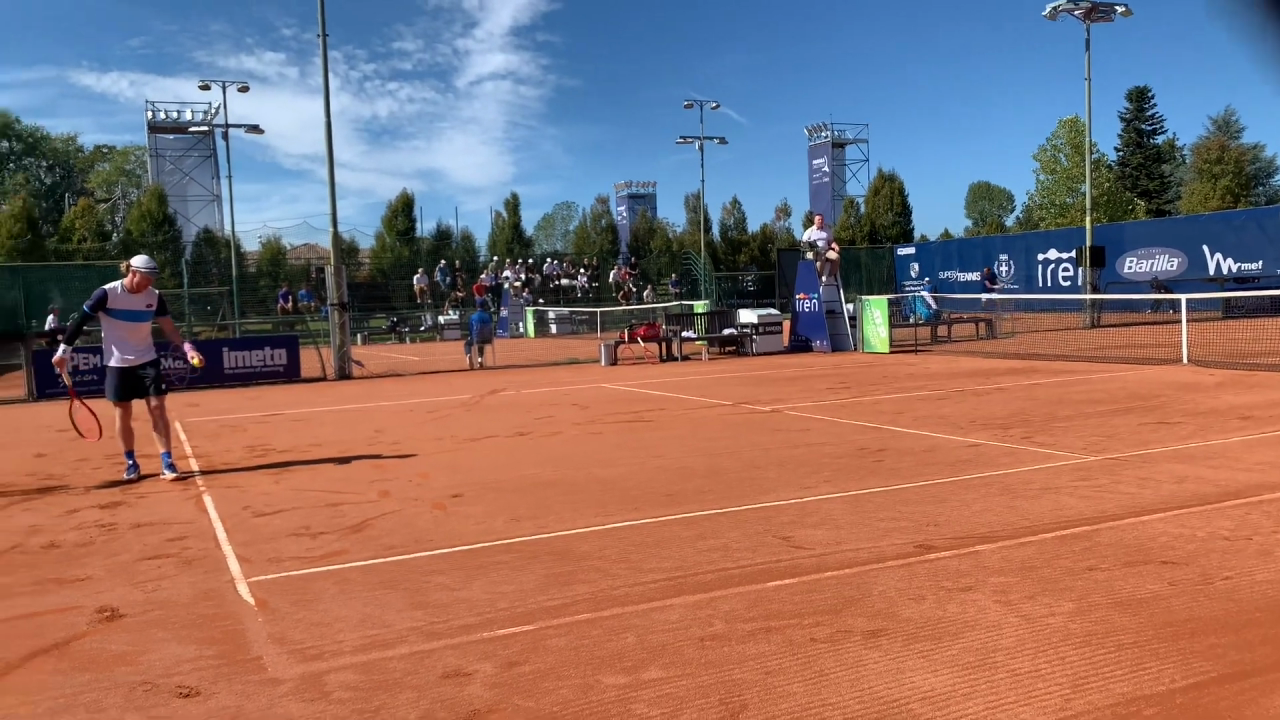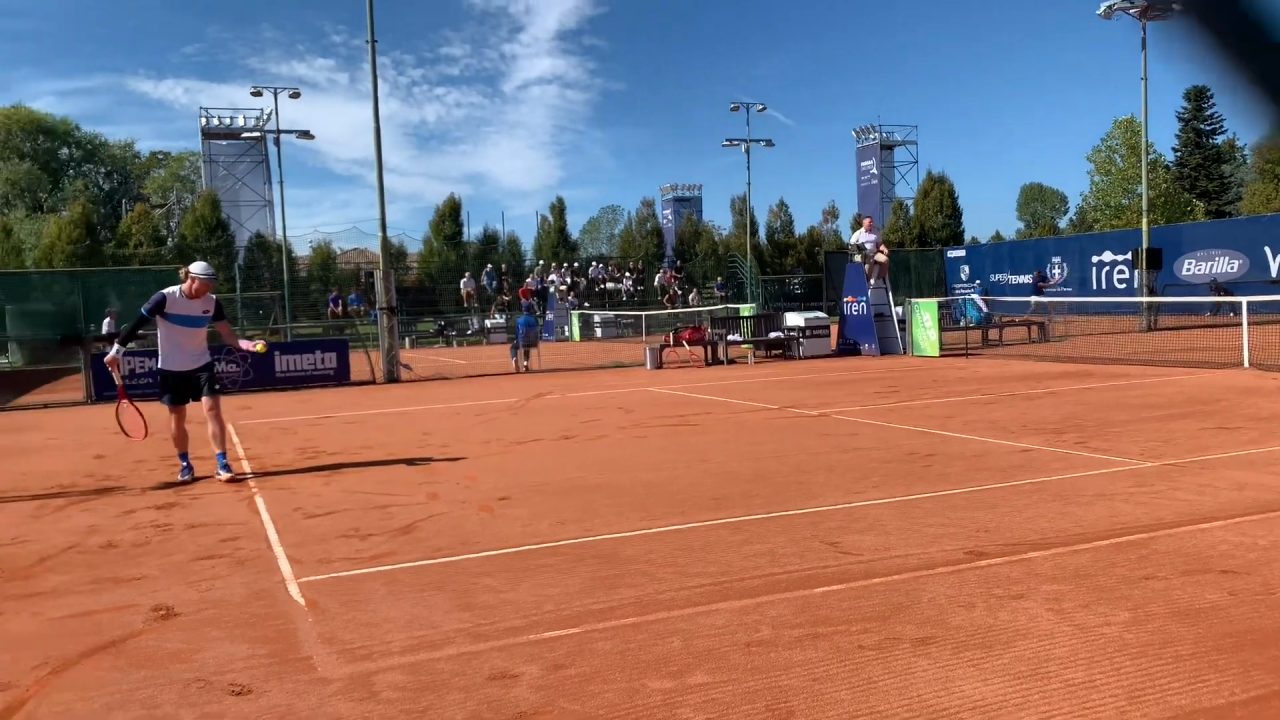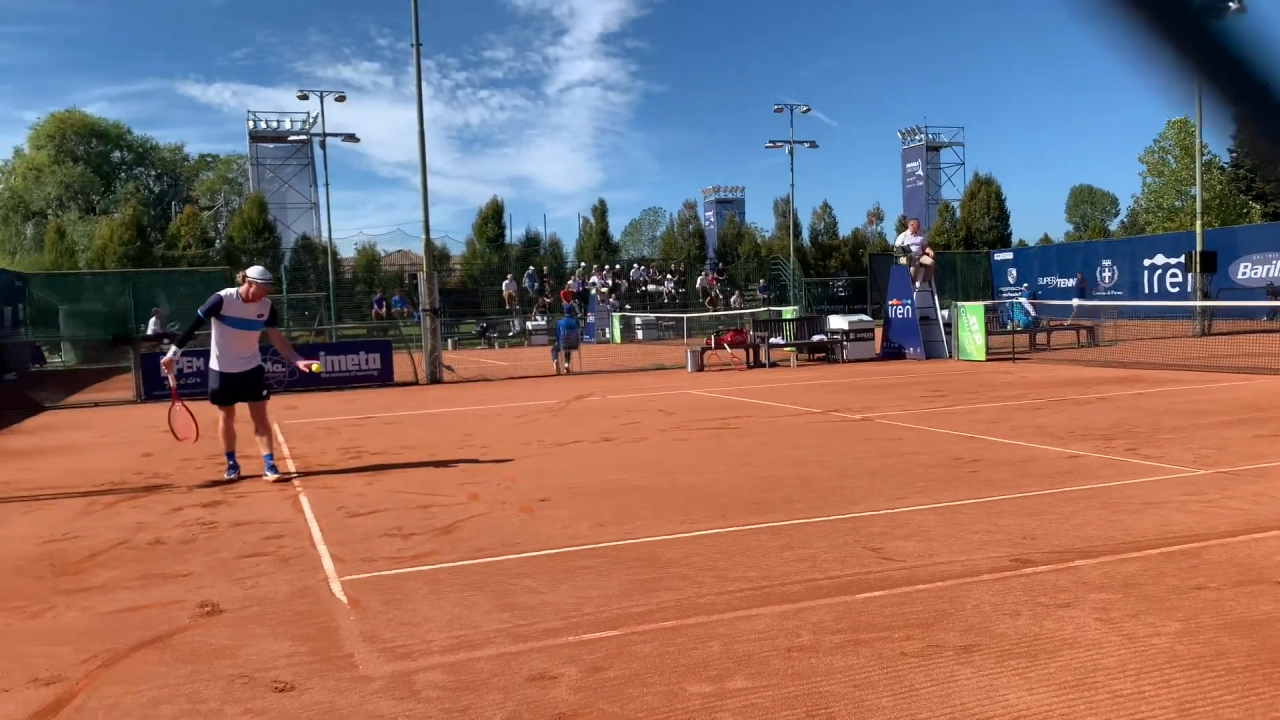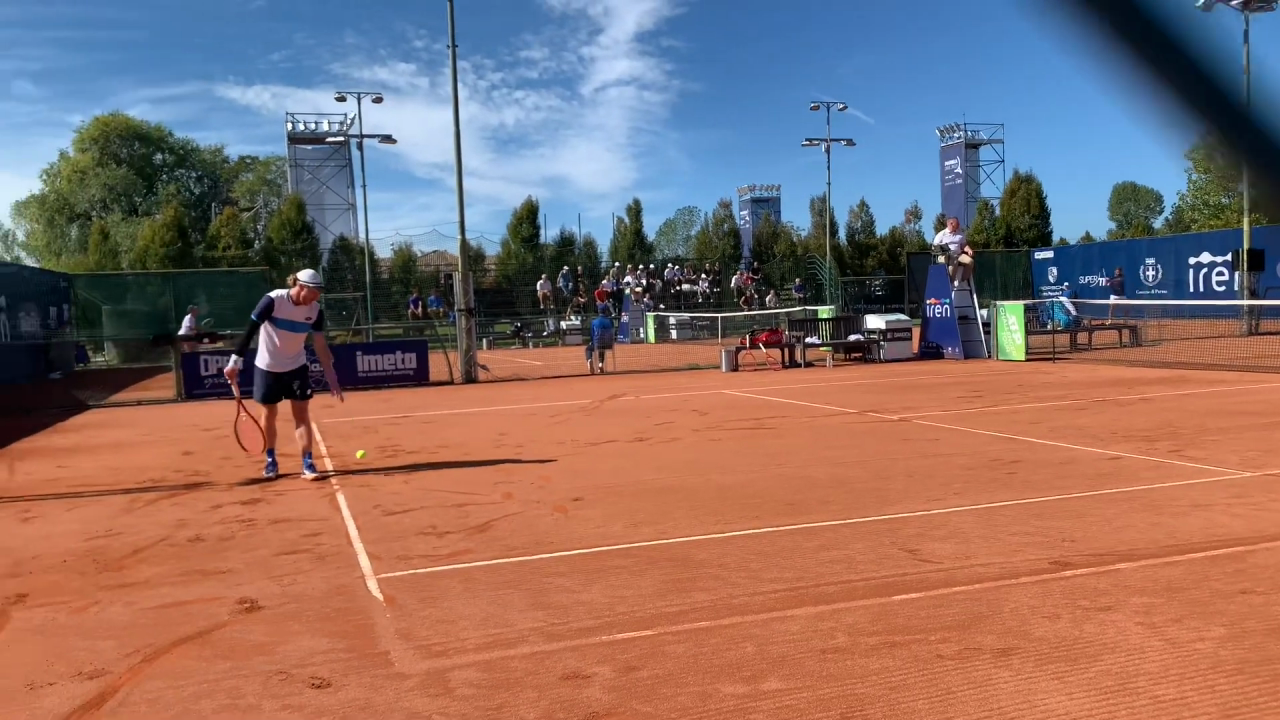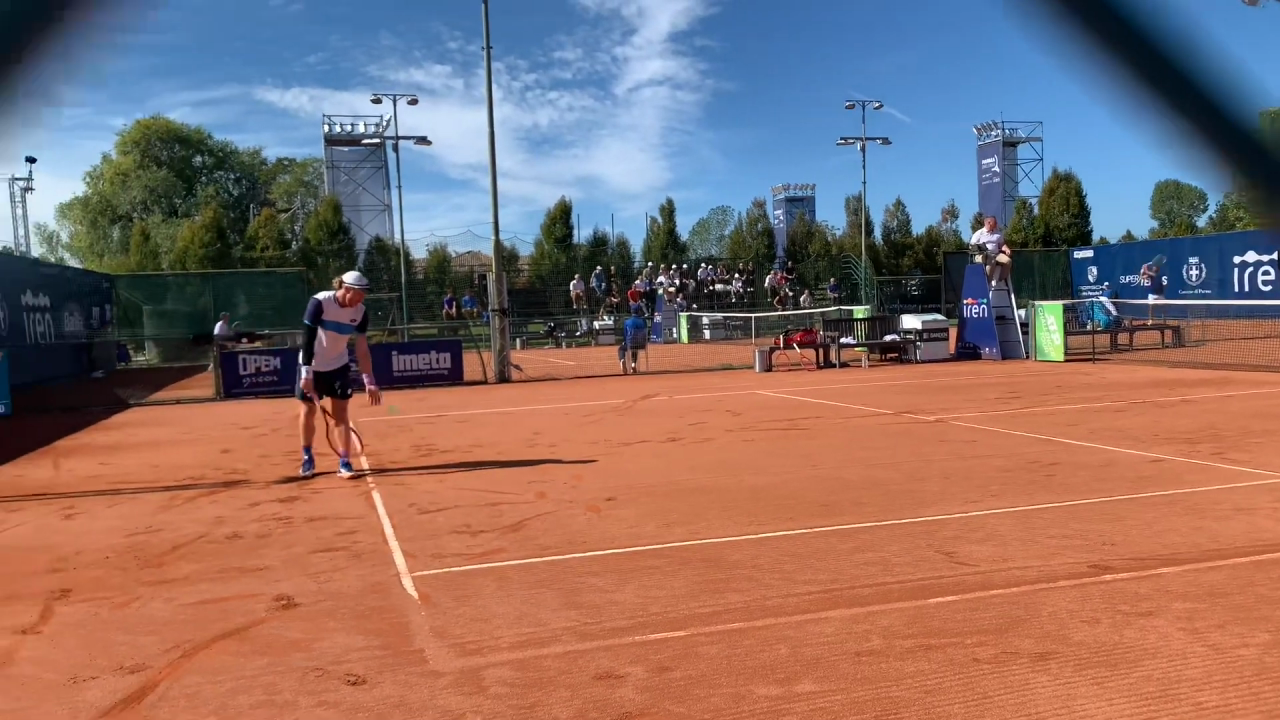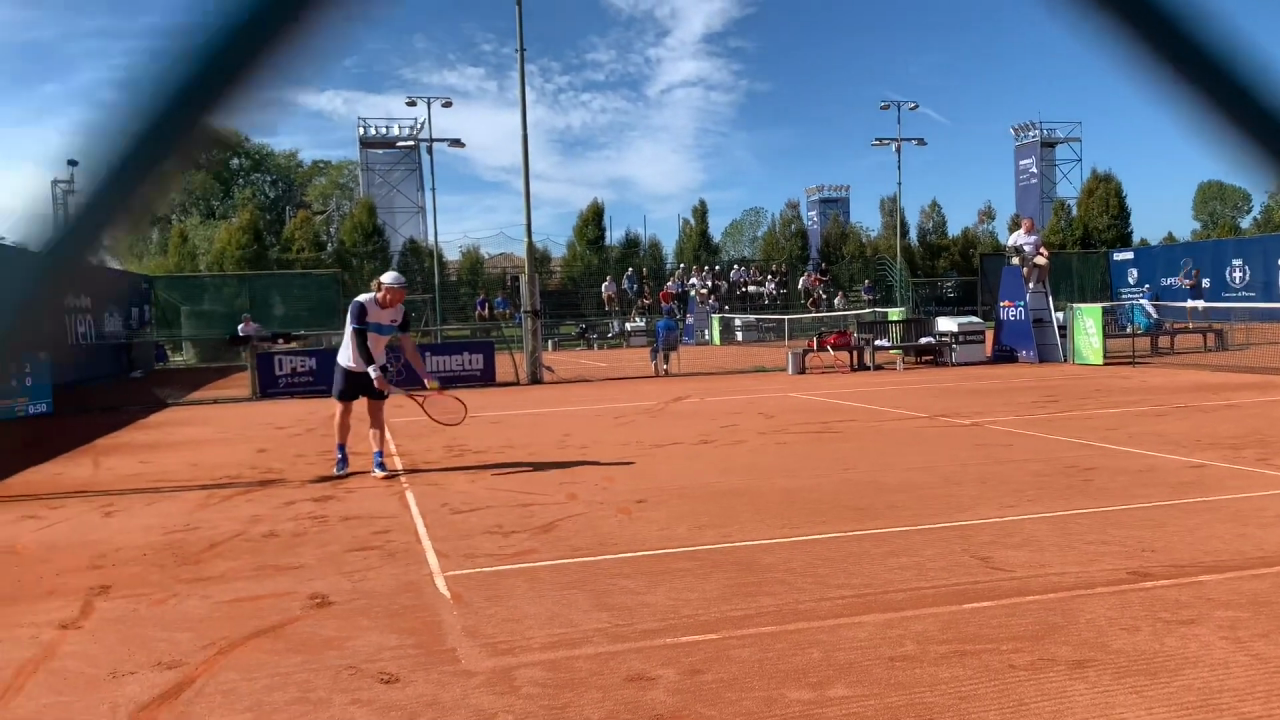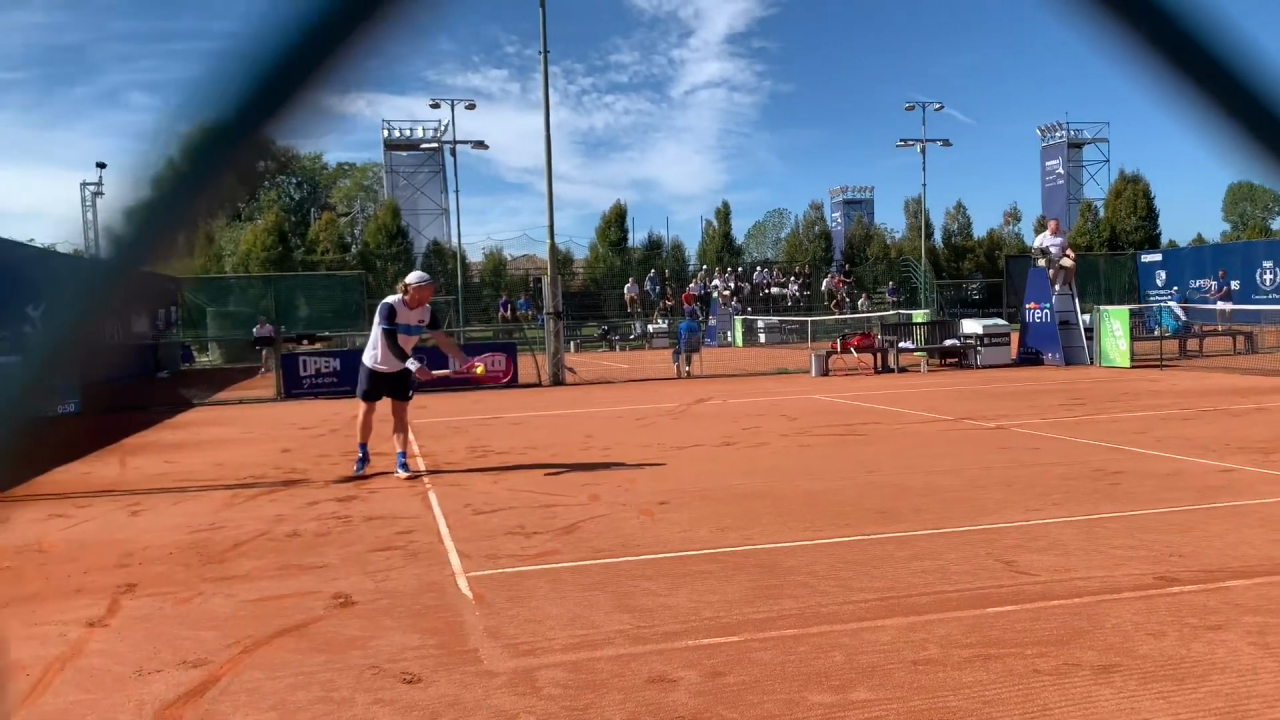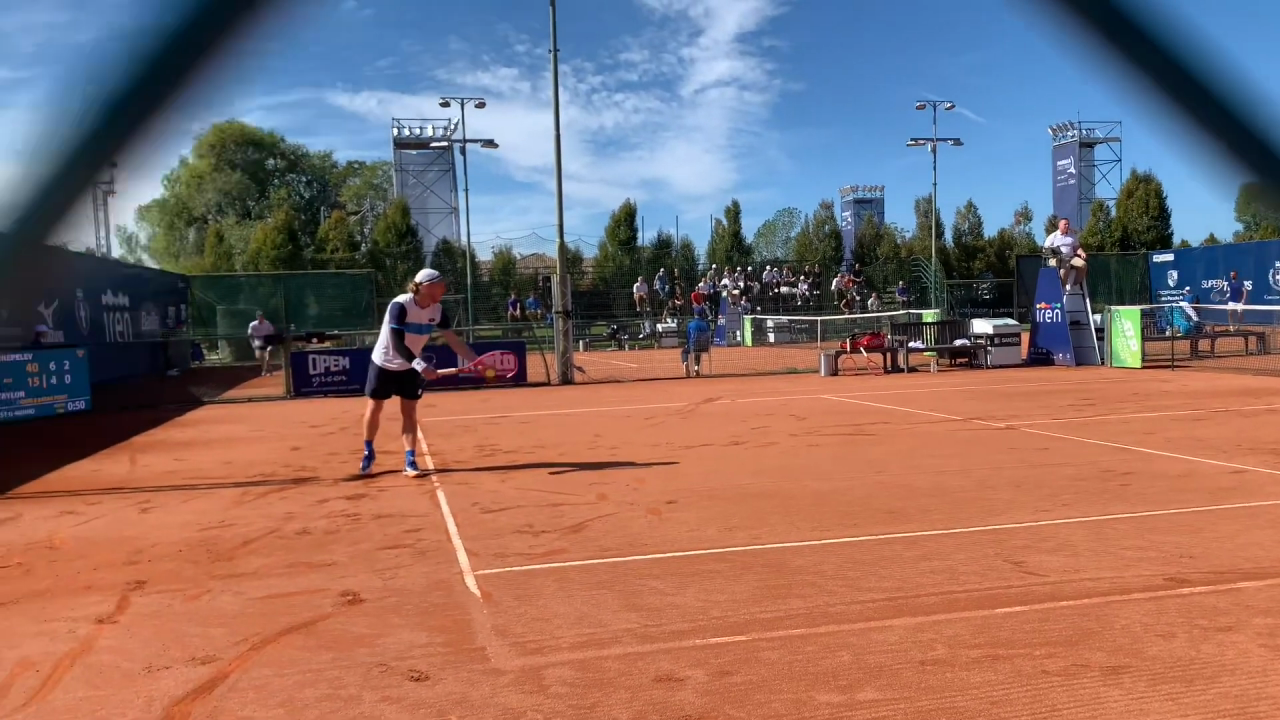
dt=0.2s
person 1, frame 1
left shoulder: (154, 296)
right shoulder: (107, 294)
left elbow: (170, 329)
right elbow: (80, 321)
left wrist: (188, 348)
right wrist: (63, 351)
left hip: (147, 361)
right hip: (117, 364)
left knee: (158, 410)
right knee: (123, 414)
left ankle: (167, 463)
right ankle: (131, 463)
person 1, frame 2
left shoulder: (211, 302)
right shoulder: (165, 298)
left elbow: (227, 333)
right elbow: (137, 324)
left wrist: (247, 344)
right wrist: (116, 351)
left hip: (201, 365)
right hip: (171, 369)
left knee: (212, 411)
right knee: (177, 417)
left ankle: (222, 464)
right ankle: (185, 465)
person 1, frame 3
left shoulder: (266, 307)
right shoulder: (222, 300)
left elbow: (277, 340)
right elbow: (194, 326)
left wrist: (297, 360)
right wrist: (173, 353)
left hip: (252, 368)
right hip: (222, 370)
left knee: (260, 415)
right knee: (226, 417)
left ankle: (269, 465)
right ankle: (232, 463)
person 1, frame 4
left shoulder: (315, 310)
right shoulder: (272, 301)
left elbow: (321, 347)
right elbow: (250, 332)
left wrist: (332, 379)
right wrist: (234, 362)
left hip: (297, 367)
right hip: (267, 368)
left knee: (301, 414)
right knee: (268, 414)
left ankle: (308, 463)
right ankle: (271, 460)
person 1, frame 5
left shoulder: (360, 312)
right shoulder: (319, 303)
left elbow: (362, 349)
right elbow: (308, 339)
left wrist: (369, 381)
right wrist: (306, 373)
left hip: (339, 366)
right hip: (313, 367)
left knee: (340, 413)
right knee: (308, 412)
left ankle: (344, 462)
right ankle: (307, 458)
person 1, frame 6
left shoulder: (400, 312)
right shoulder: (361, 305)
left elbow: (409, 347)
right elbow: (361, 343)
left wrist: (426, 376)
right wrist: (374, 374)
left hip: (377, 366)
right hip: (349, 366)
left knee: (376, 412)
right knee: (343, 411)
left ankle: (378, 461)
right ankle: (342, 456)
person 1, frame 7
left shoulder: (426, 312)
right shoulder: (389, 306)
left elbow: (443, 341)
right elbow: (391, 344)
left wrist: (467, 362)
right wrist: (415, 366)
left hip: (401, 369)
right hip: (374, 366)
left knee: (400, 414)
right knee: (366, 411)
left ankle: (401, 462)
right ankle: (363, 455)
person 1, frame 8
left shoulder: (437, 311)
right shoulder: (400, 305)
left elbow: (454, 341)
right elbow: (398, 344)
left wrist: (477, 362)
right wrist: (421, 365)
left hip: (409, 367)
right hip: (383, 364)
left knee: (409, 412)
right knee: (374, 409)
left ankle: (410, 461)
right ankle: (368, 452)
